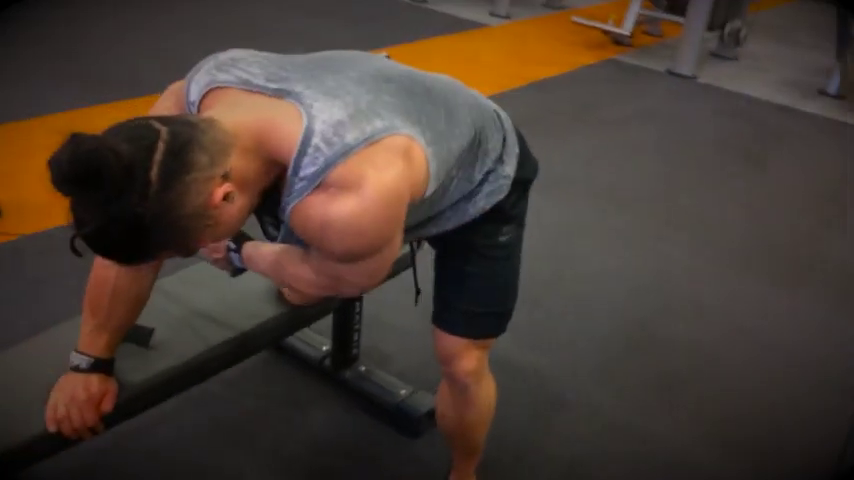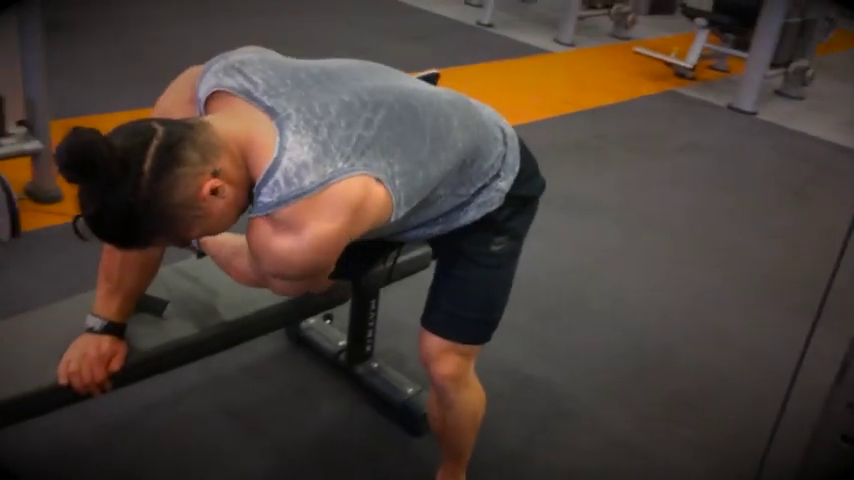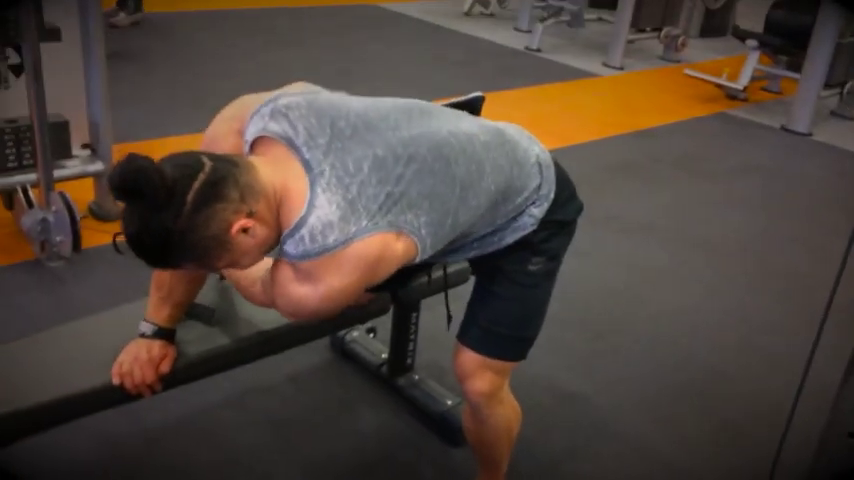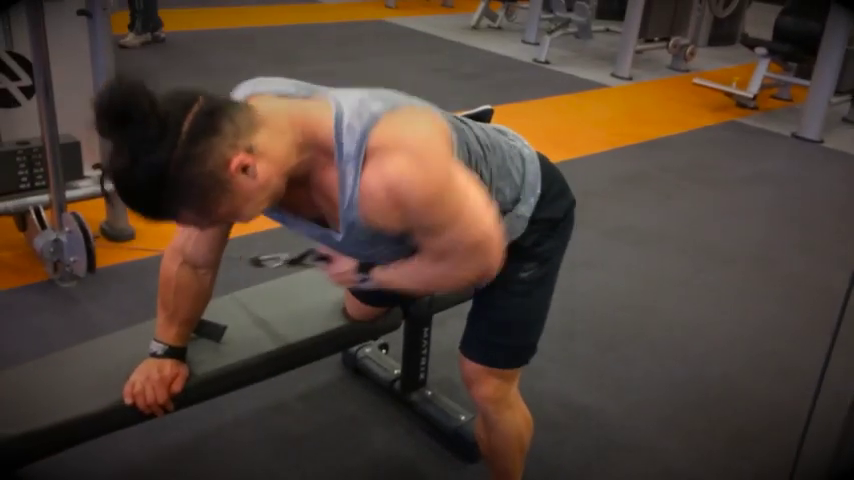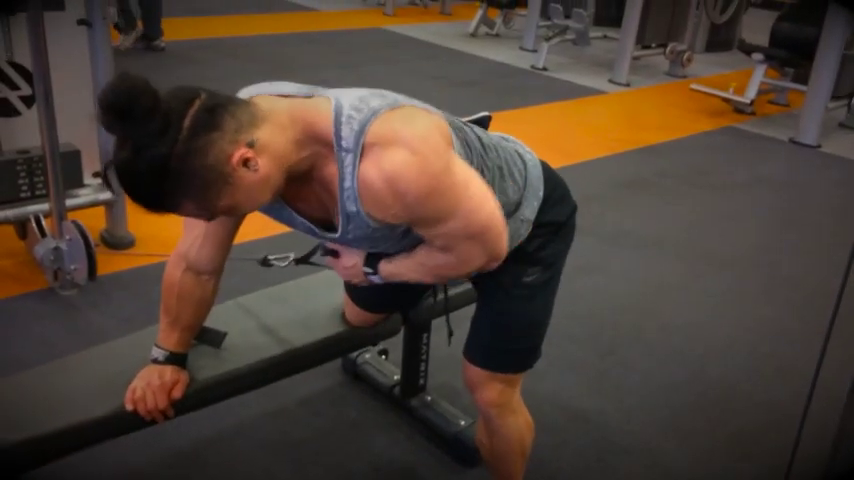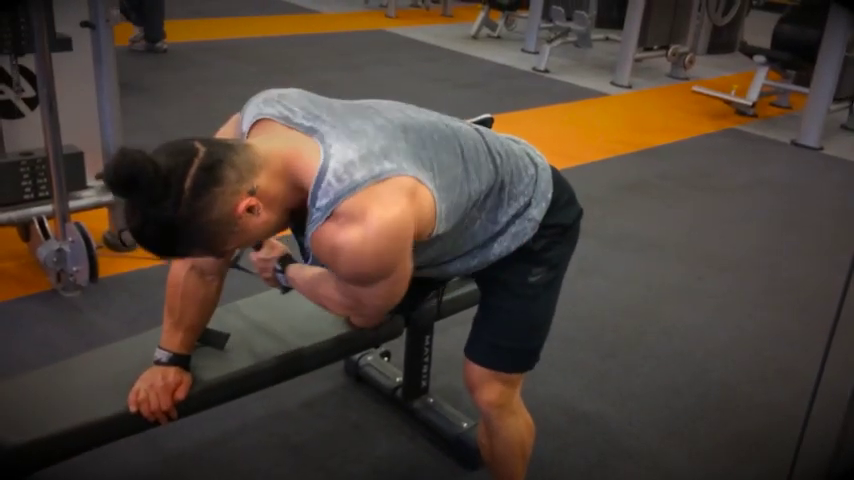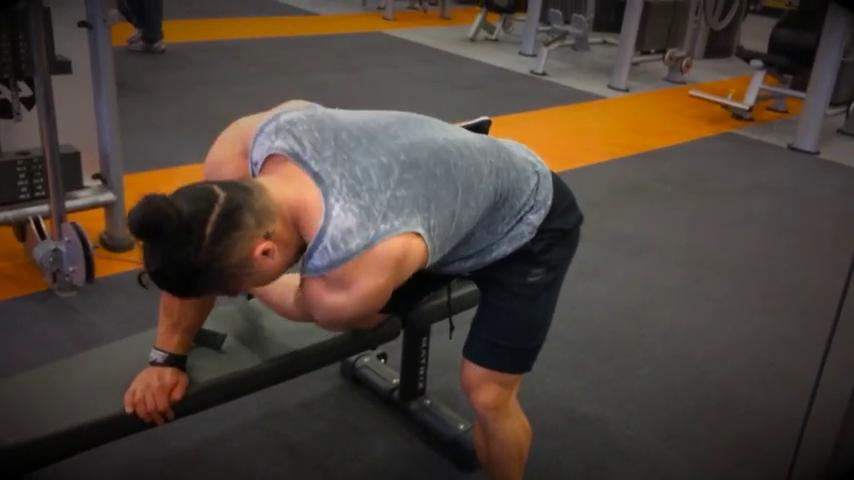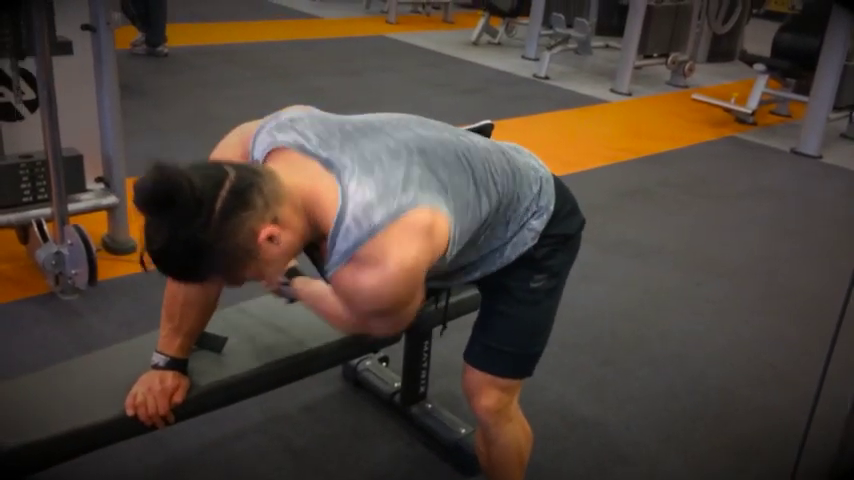
dt=0.4s
person 1, frame 1
left shoulder: (348, 202)
right shoulder: (185, 107)
left elbow: (342, 281)
right elbow: (130, 255)
left wrist: (240, 253)
right wrist: (90, 362)
left hip: (482, 181)
right hip: (412, 148)
left knee: (460, 363)
right knee: (297, 293)
person 1, frame 2
left shoulder: (298, 229)
right shoulder: (196, 93)
left elbow: (269, 274)
right elbow: (145, 212)
left wrist: (205, 241)
right wrist: (104, 324)
left hip: (489, 186)
right hip: (414, 151)
left knee: (444, 364)
right knee: (317, 277)
person 1, frame 3
left shoulder: (321, 274)
right shoulder: (242, 125)
left elbow: (271, 291)
left wrist: (231, 272)
right wrist: (157, 330)
left hip: (528, 211)
right hip: (454, 175)
left knee: (479, 381)
person 1, frame 4
left shoulder: (389, 169)
right shoulder: (228, 135)
left elbow: (479, 259)
right elbow: (191, 257)
left wrist: (370, 274)
right wrist: (167, 351)
left hip: (523, 210)
right hip: (432, 208)
left knee: (488, 387)
right knee: (360, 311)
person 1, frame 5
left shoulder: (390, 164)
right shoulder: (231, 135)
left elbow: (487, 245)
right elbow: (195, 263)
left wrist: (374, 267)
right wrist: (168, 356)
left hip: (523, 219)
right hip: (422, 223)
left knee: (489, 391)
right knee: (359, 315)
person 1, frame 6
left shoulder: (359, 226)
right shoulder: (243, 133)
left elbow: (370, 301)
right elbow: (201, 265)
left wrist: (285, 270)
right wrist: (171, 356)
left hip: (529, 218)
right hip: (455, 201)
left knee: (491, 393)
right knee: (362, 320)
person 1, frame 7
left shoulder: (350, 282)
right shoulder: (242, 146)
left elbow: (305, 305)
right elbow: (197, 252)
left wrist: (249, 285)
right wrist: (167, 357)
left hip: (529, 221)
right hip: (454, 192)
left knee: (486, 395)
person 1, frame 8
left shoulder: (383, 262)
right shoulder: (245, 152)
left elbow: (385, 321)
right elbow: (198, 270)
left wrist: (293, 287)
right wrist: (169, 361)
left hip: (531, 227)
right hip: (461, 200)
left knee: (488, 400)
right knee: (358, 324)
